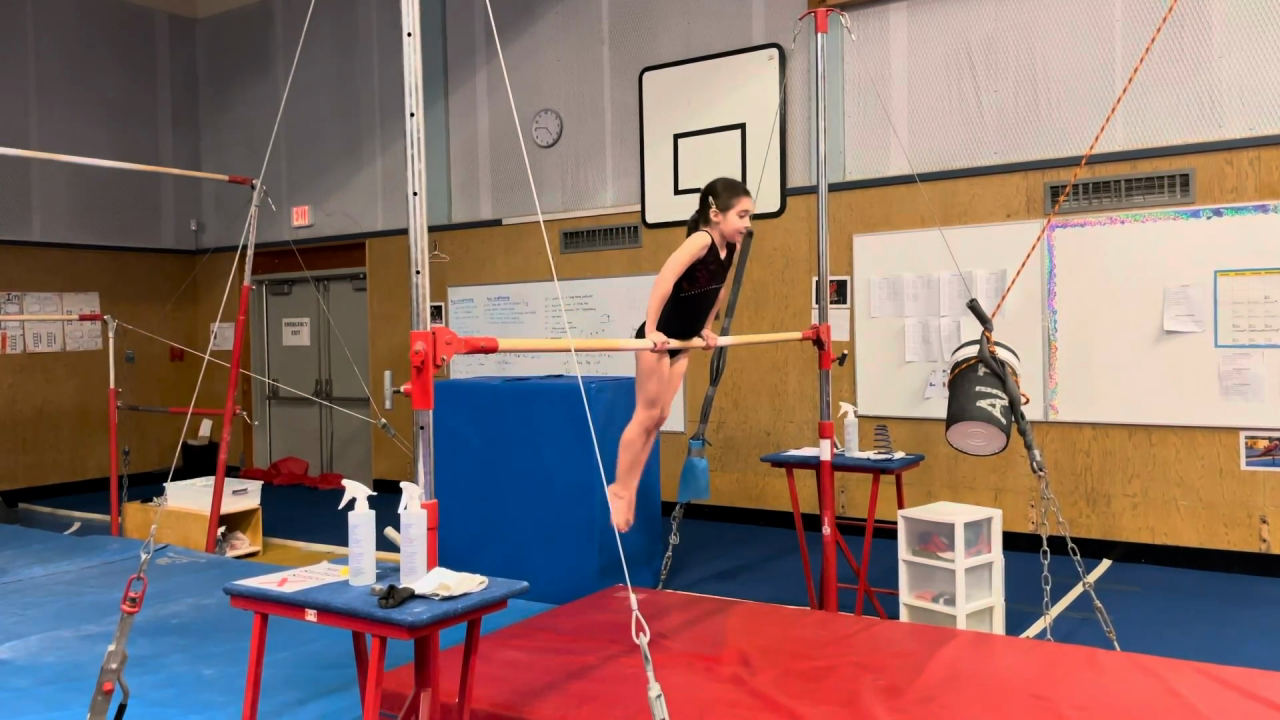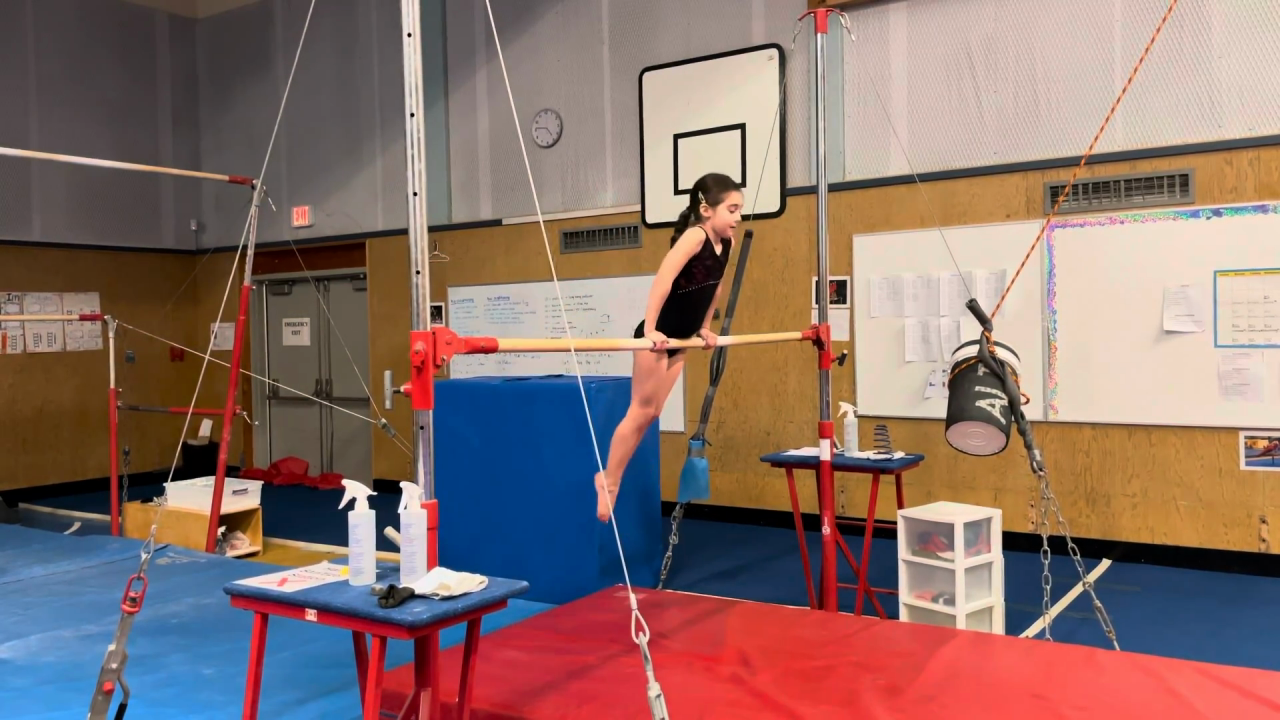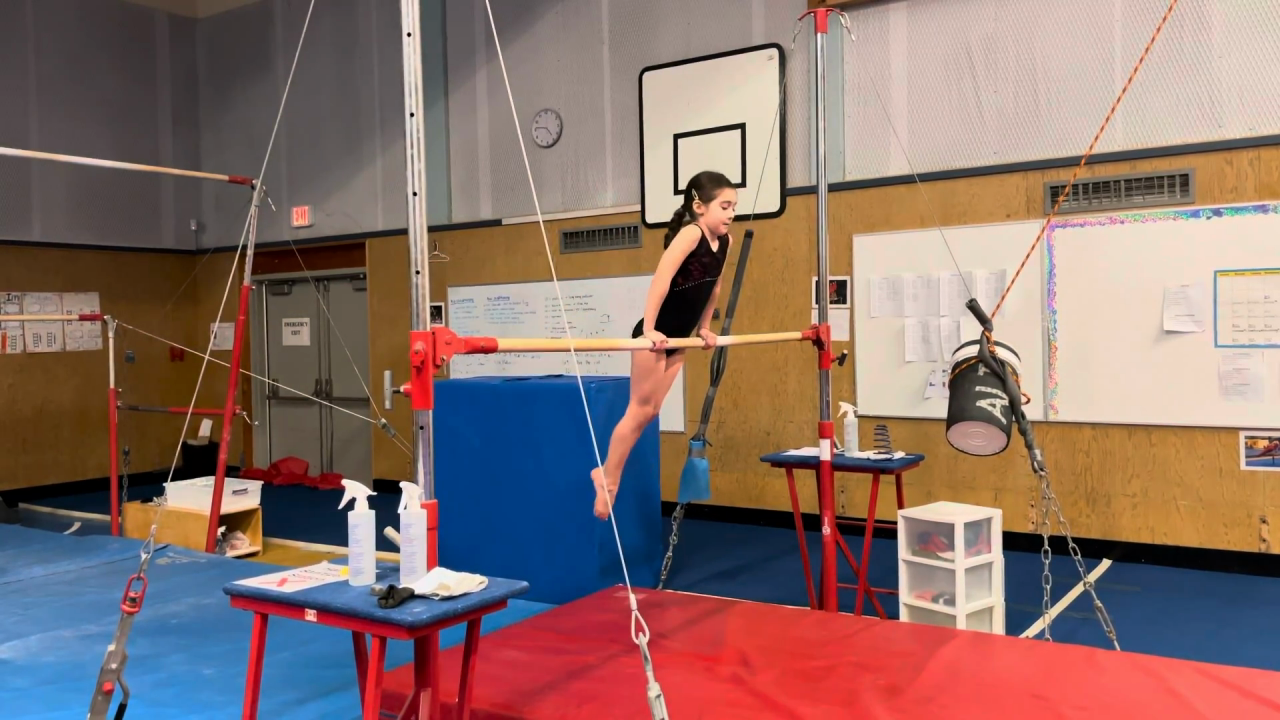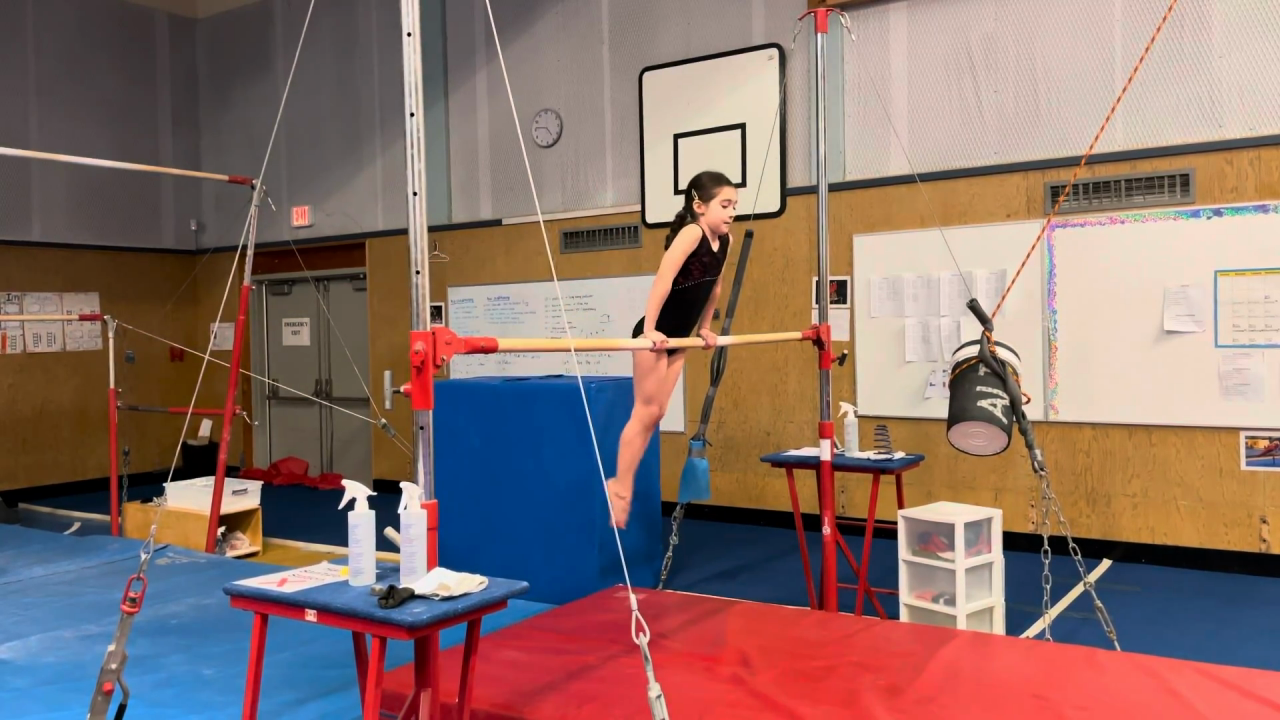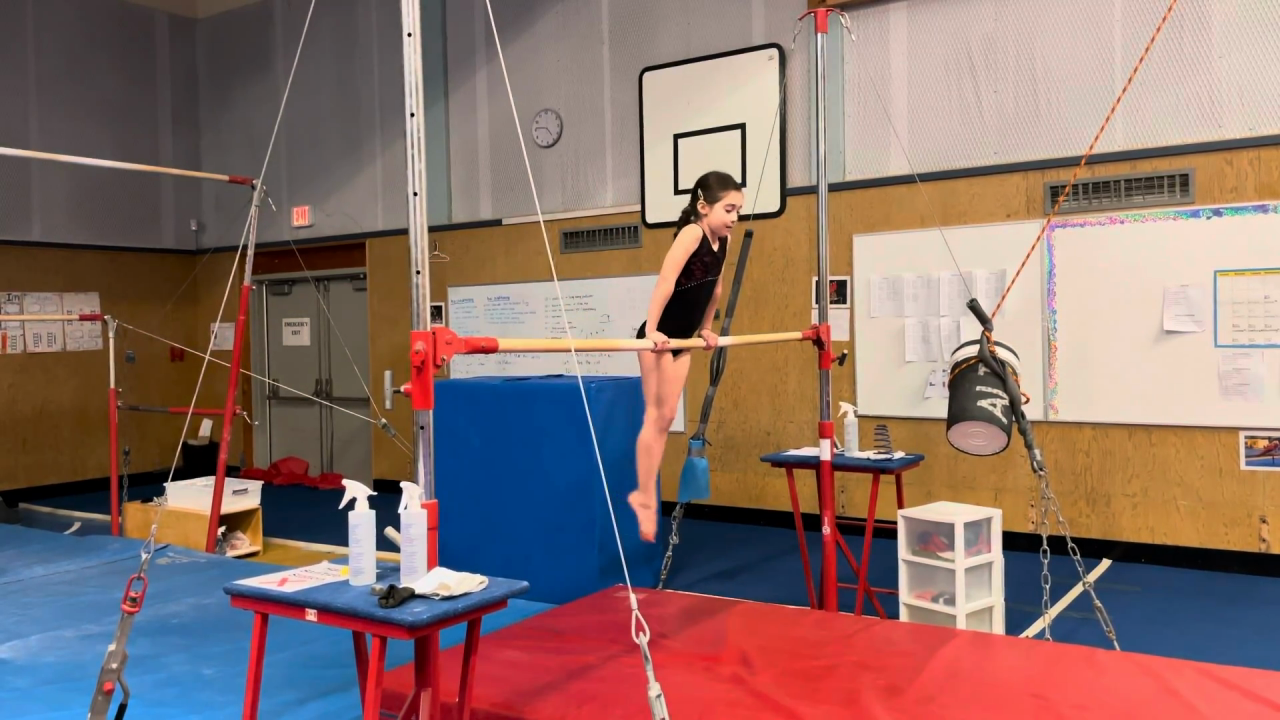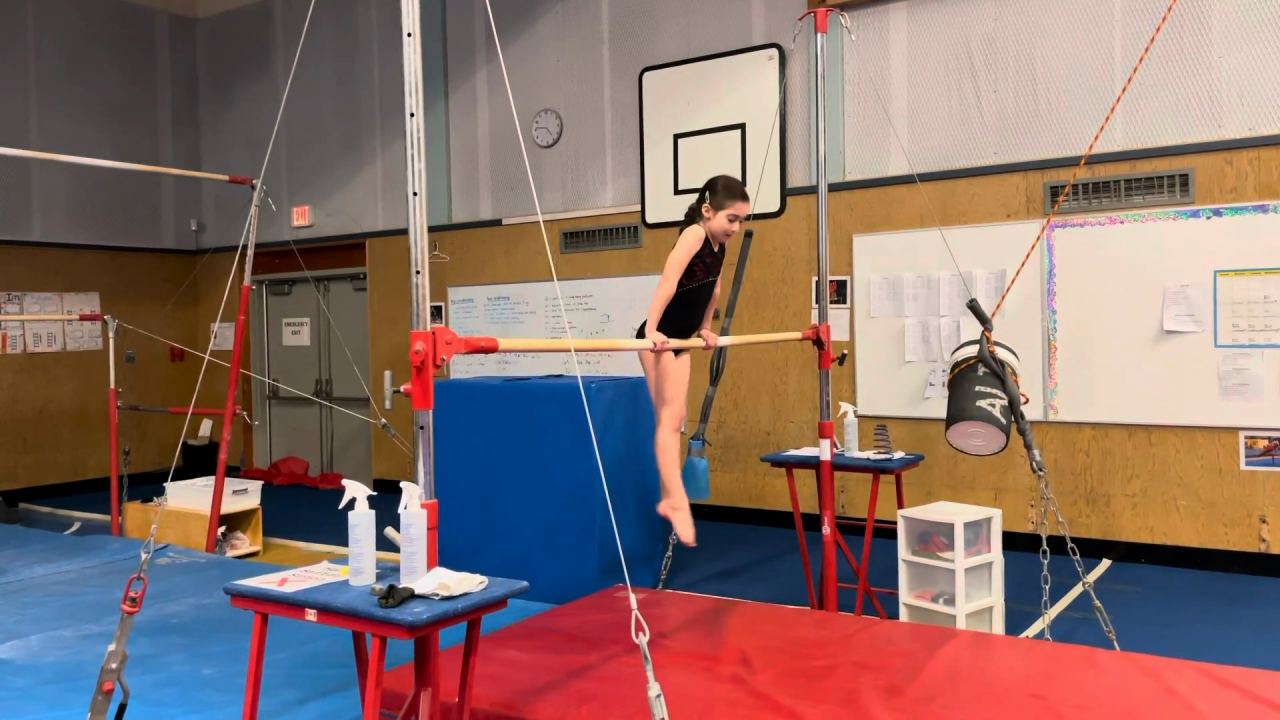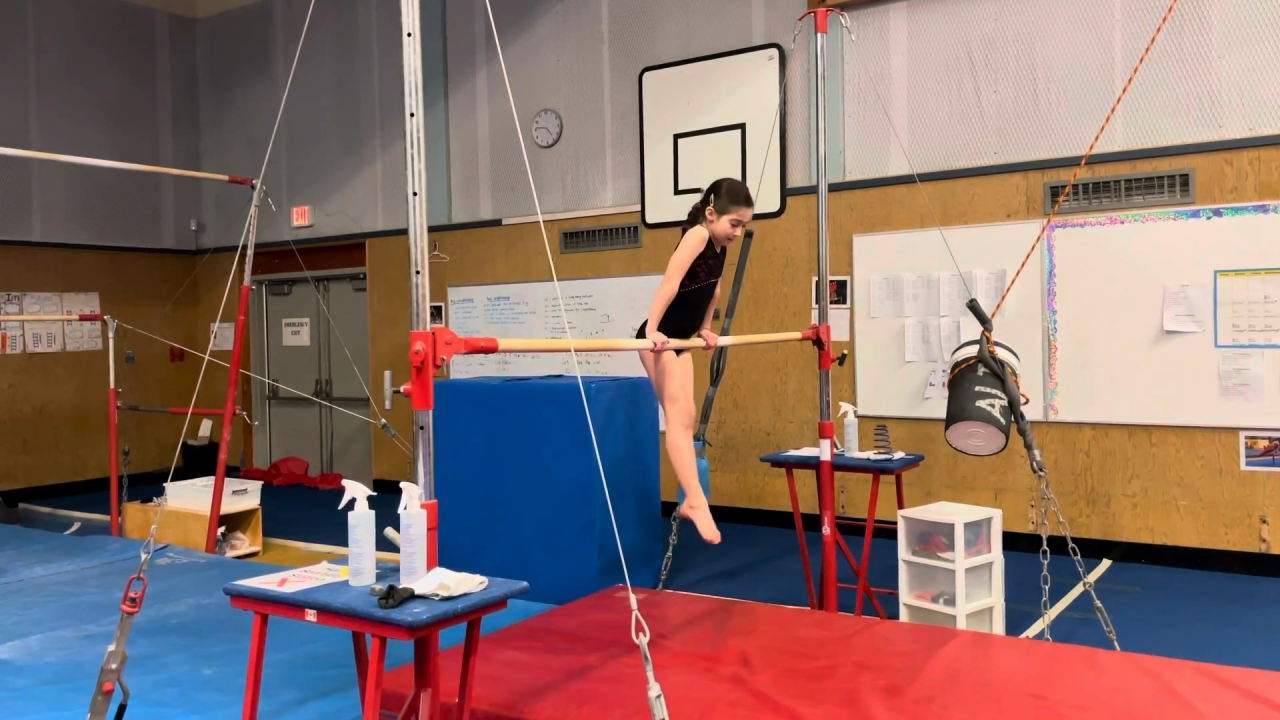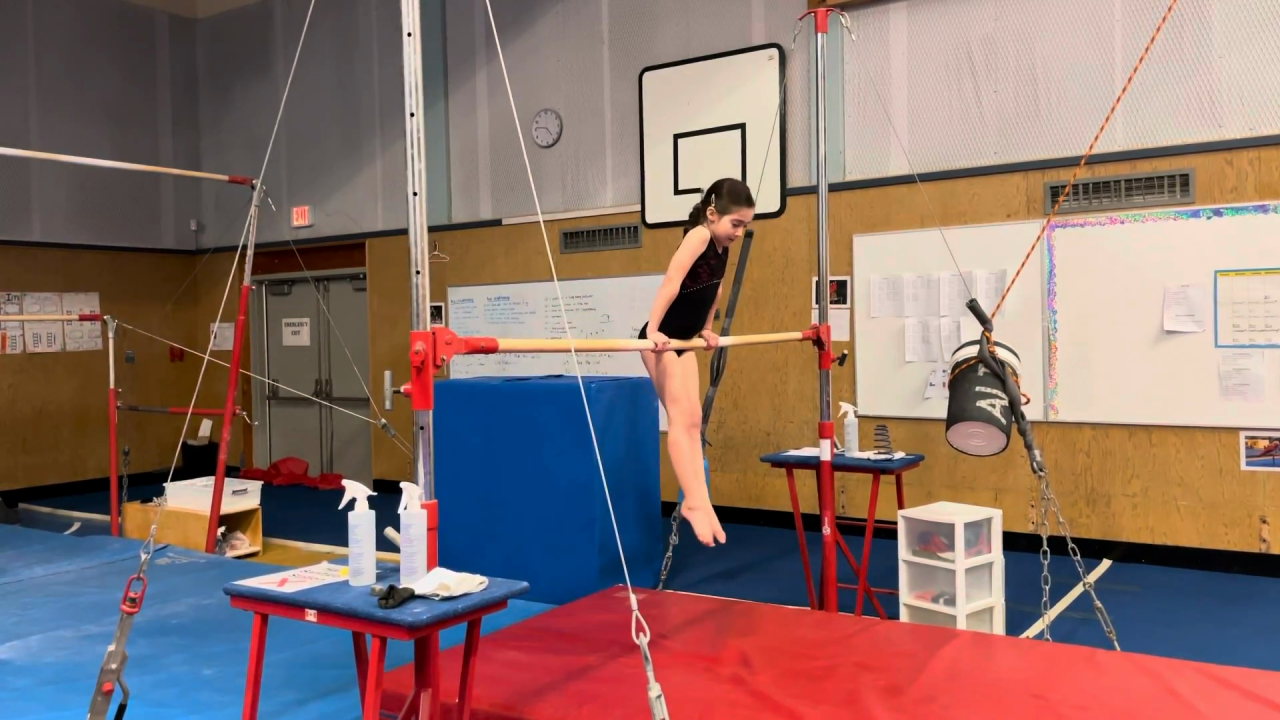
dt=0.1s
person 1, frame 1
left shoulder: (731, 247)
right shoulder: (701, 240)
right elbow: (666, 280)
left wrist: (706, 329)
right wrist: (652, 329)
left hip: (682, 341)
right hip: (659, 338)
left knee: (658, 418)
right knee: (647, 415)
left ankle: (629, 490)
right ankle: (619, 489)
person 1, frame 2
left shoulder: (726, 244)
right shoulder: (695, 235)
right elbow: (664, 278)
left wrist: (705, 328)
right wrist: (650, 329)
left hip: (681, 339)
right hip: (658, 336)
left knee: (652, 413)
right knee: (641, 411)
left ankle: (612, 479)
right ankle: (609, 479)
person 1, frame 3
left shoulder: (724, 242)
right shoulder: (691, 233)
right elbow: (662, 277)
left wrist: (705, 328)
right wrist: (649, 328)
left hip: (680, 339)
right hip: (656, 336)
left knee: (650, 413)
right knee: (640, 410)
left ankle: (609, 477)
right ankle: (608, 478)
person 1, frame 4
left shoulder: (723, 242)
right shoulder: (691, 233)
right elbow: (664, 279)
left wrist: (705, 329)
right wrist: (650, 329)
left hip: (679, 340)
right hip: (656, 337)
left knee: (656, 415)
right knee: (645, 412)
left ankle: (624, 485)
right ankle: (620, 485)
person 1, frame 5
left shoulder: (722, 241)
right shoulder: (693, 233)
right elbow: (666, 278)
left wrist: (706, 329)
right wrist: (652, 329)
left hip: (683, 339)
right hip: (659, 337)
left knee: (665, 418)
right knee: (657, 416)
left ankle: (645, 494)
right ankle: (645, 496)
person 1, frame 6
left shoulder: (719, 243)
right shoulder: (695, 233)
right elbow: (668, 280)
left wrist: (705, 329)
right wrist: (651, 330)
left hip: (681, 340)
right hip: (660, 339)
left knee: (675, 419)
right knee: (671, 419)
left ankle: (673, 500)
right ankle: (676, 501)
person 1, frame 7
left shoulder: (720, 245)
right shoulder: (698, 234)
right elbow: (670, 281)
left wrist: (705, 329)
right wrist: (652, 330)
left hip: (682, 340)
right hip: (661, 339)
left knee: (684, 417)
right knee: (679, 416)
left ankle: (689, 499)
right ankle: (695, 500)
person 1, frame 8
left shoulder: (722, 245)
right shoulder: (699, 235)
right elbow: (671, 281)
left wrist: (706, 329)
right wrist: (652, 329)
left hip: (684, 341)
right hip: (661, 339)
left knee: (693, 418)
right knee: (681, 417)
left ankle: (695, 499)
right ankle: (695, 502)
